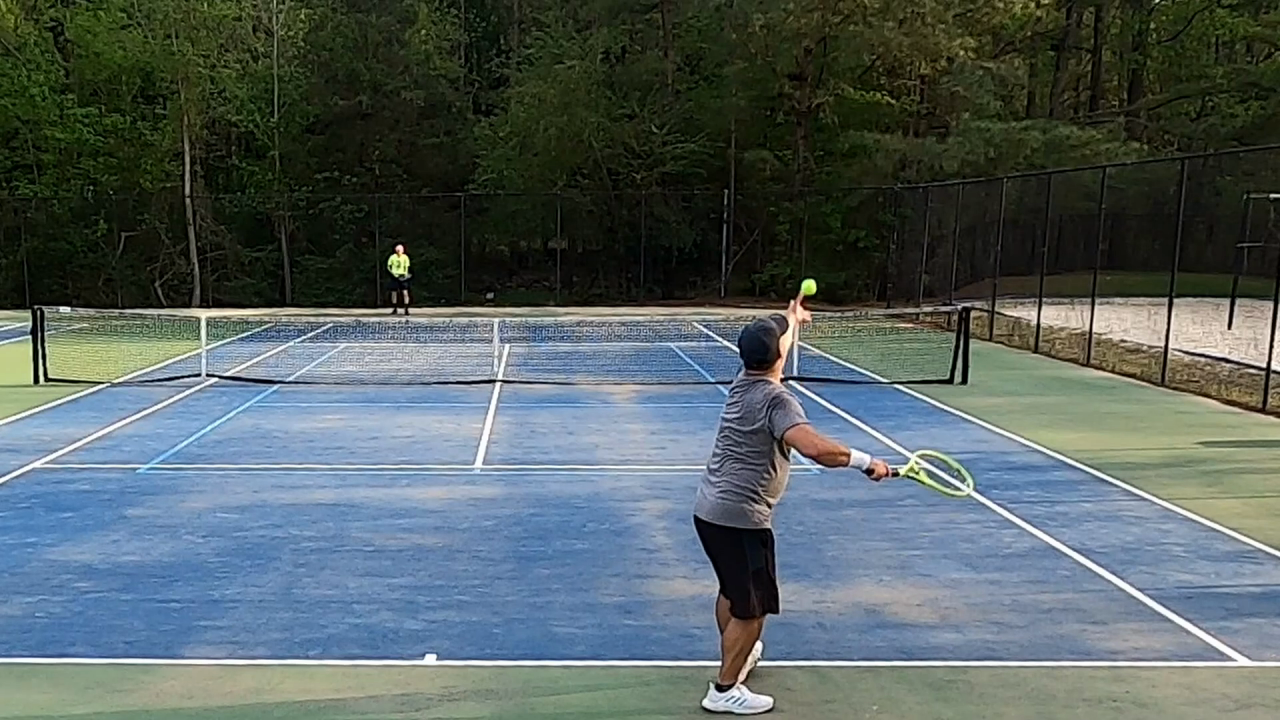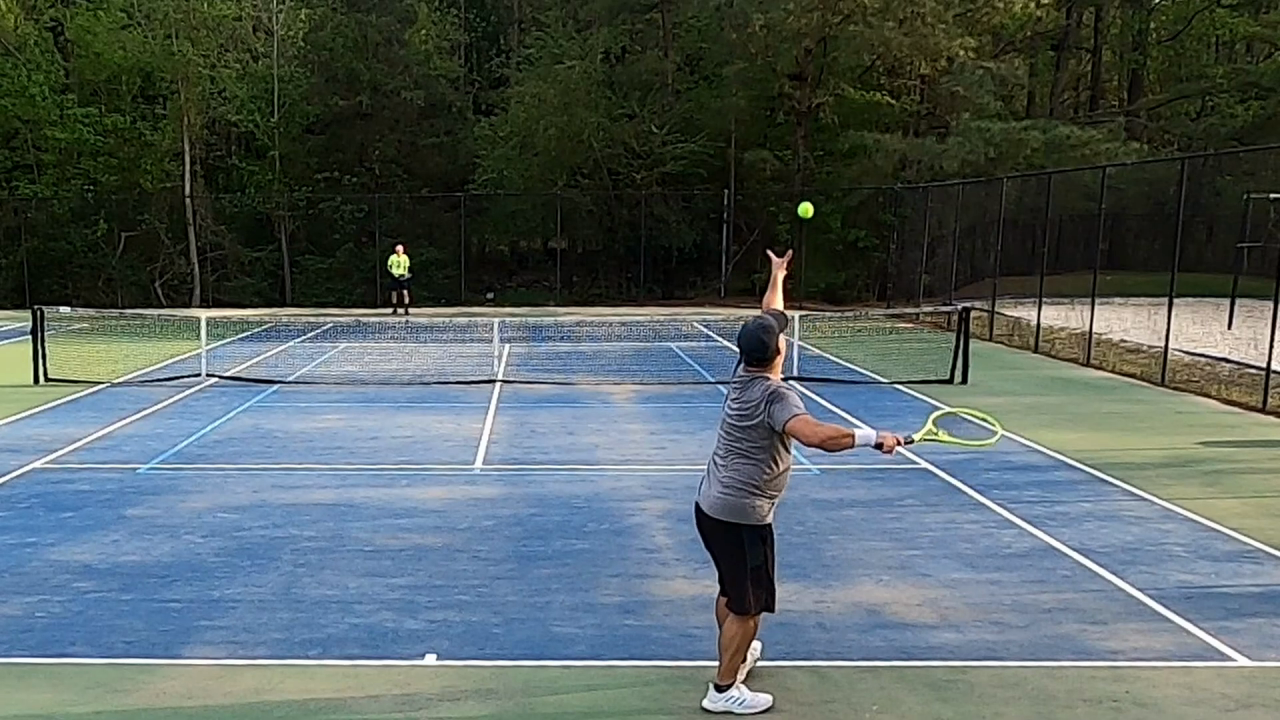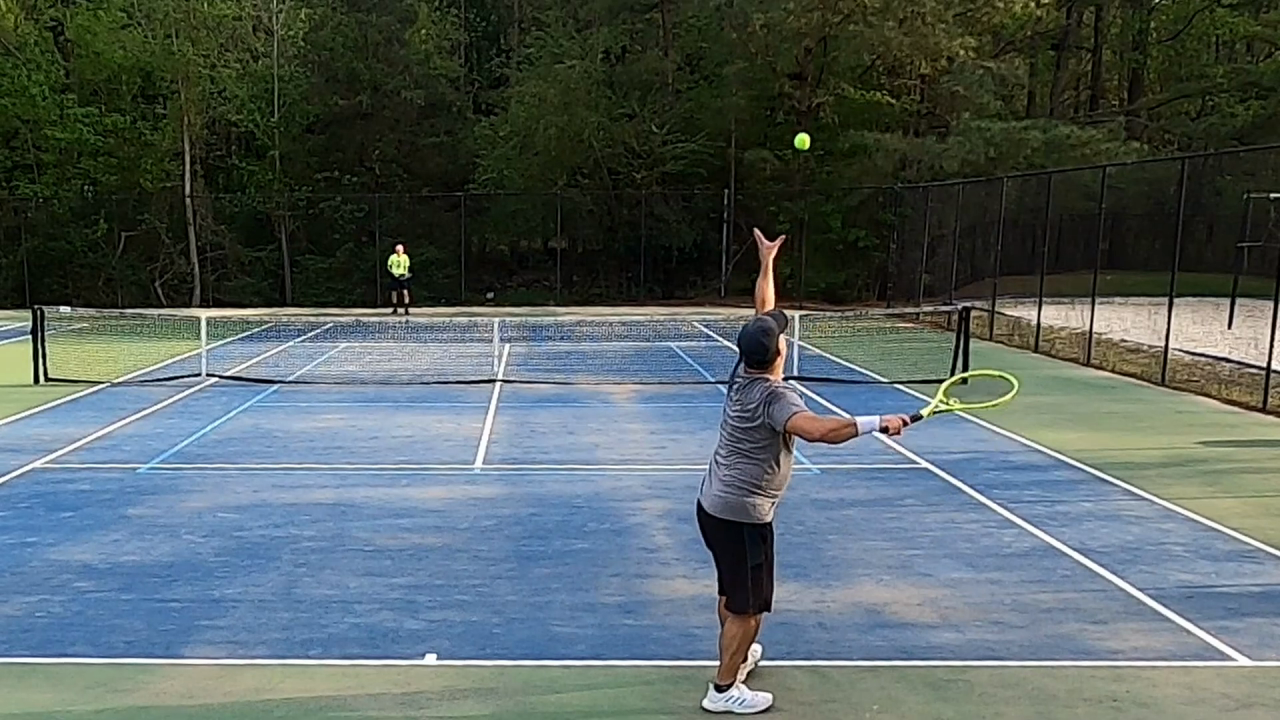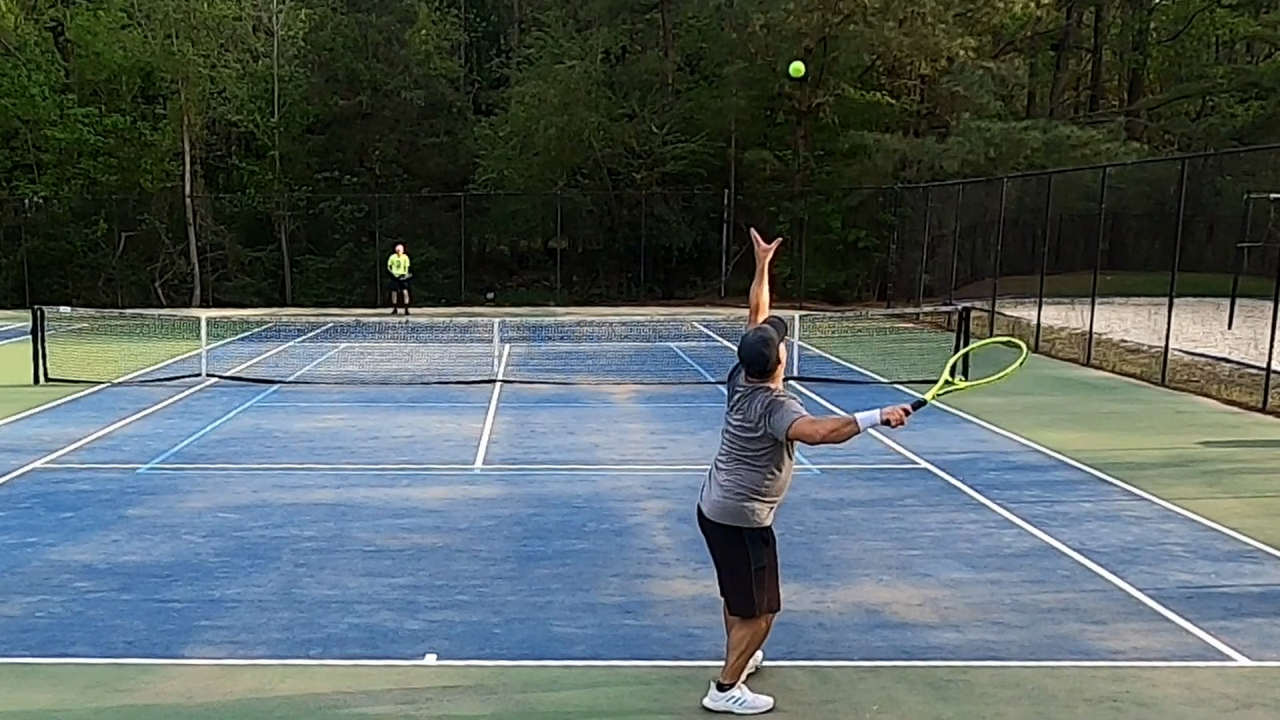
dt=0.7s
person 1, frame 1
left shoulder: (743, 382)
right shoulder: (776, 399)
left elbow: (766, 346)
right elbow: (814, 447)
left wrist: (790, 319)
right wrist: (865, 461)
left hip: (709, 510)
right hip: (740, 519)
left knee: (732, 593)
right knee: (751, 609)
left ankle: (736, 656)
right ankle: (724, 690)
person 1, frame 2
left shoulder: (744, 373)
right shoulder: (776, 395)
left elbow: (766, 320)
right elbow: (817, 435)
left wrist: (777, 276)
right wrist: (873, 437)
left hip: (712, 506)
right hip: (742, 515)
left knee: (731, 593)
right knee: (747, 607)
left ankle: (736, 654)
right ankle: (724, 690)
person 1, frame 3
left shoulder: (743, 372)
right shoulder: (776, 397)
left elbow: (762, 313)
right elbow: (819, 429)
left wrist: (767, 262)
right wrist: (877, 422)
left hip: (714, 504)
right hip: (742, 514)
left knee: (733, 595)
right knee: (747, 608)
left ankle: (737, 657)
right ankle: (724, 689)
person 1, frame 4
left shoulder: (742, 378)
right shoulder: (775, 405)
left elbow: (756, 317)
right elbow: (818, 431)
left wrist: (761, 265)
right wrist: (876, 416)
left hip: (715, 508)
right hip: (742, 519)
left knee: (738, 597)
right knee: (757, 612)
left ankle: (739, 658)
